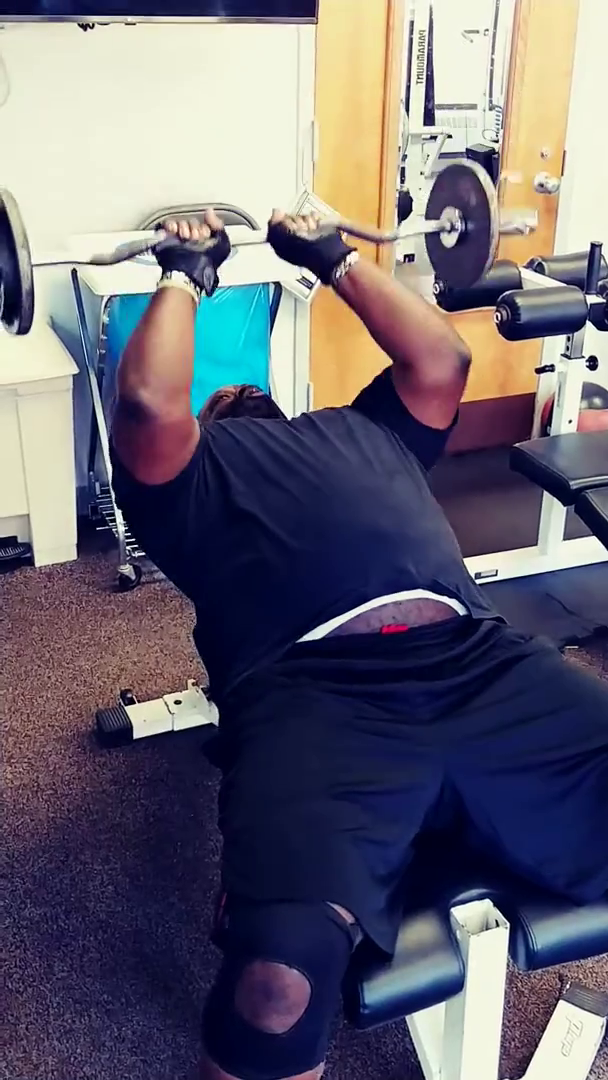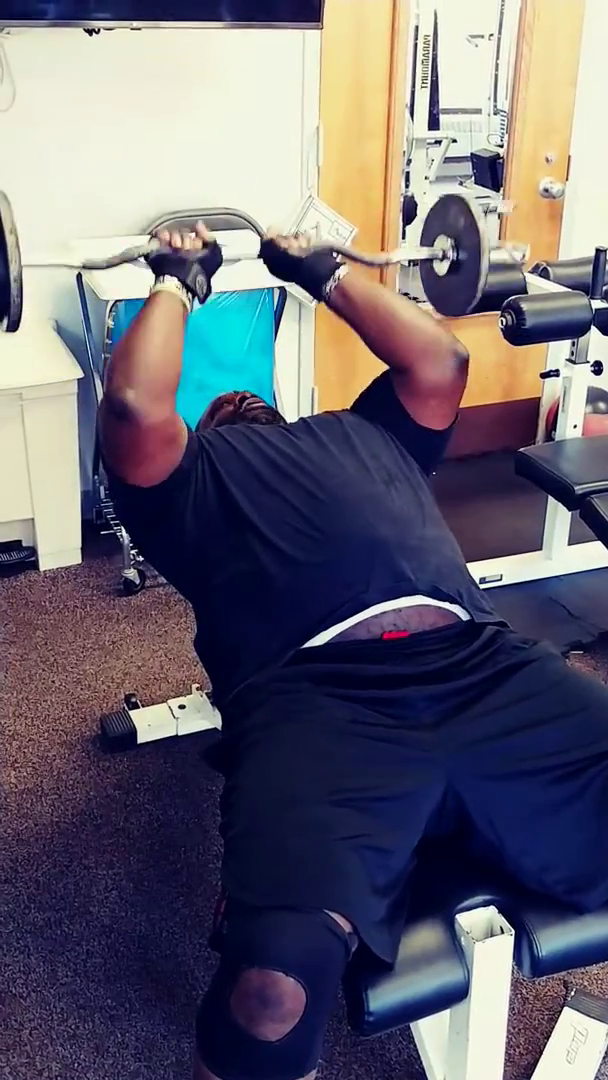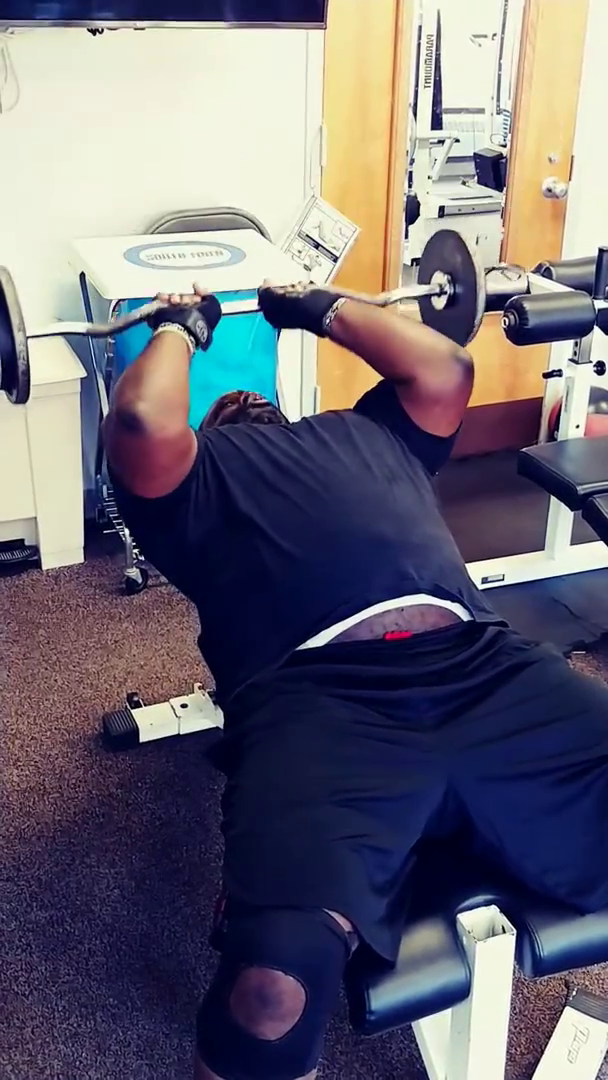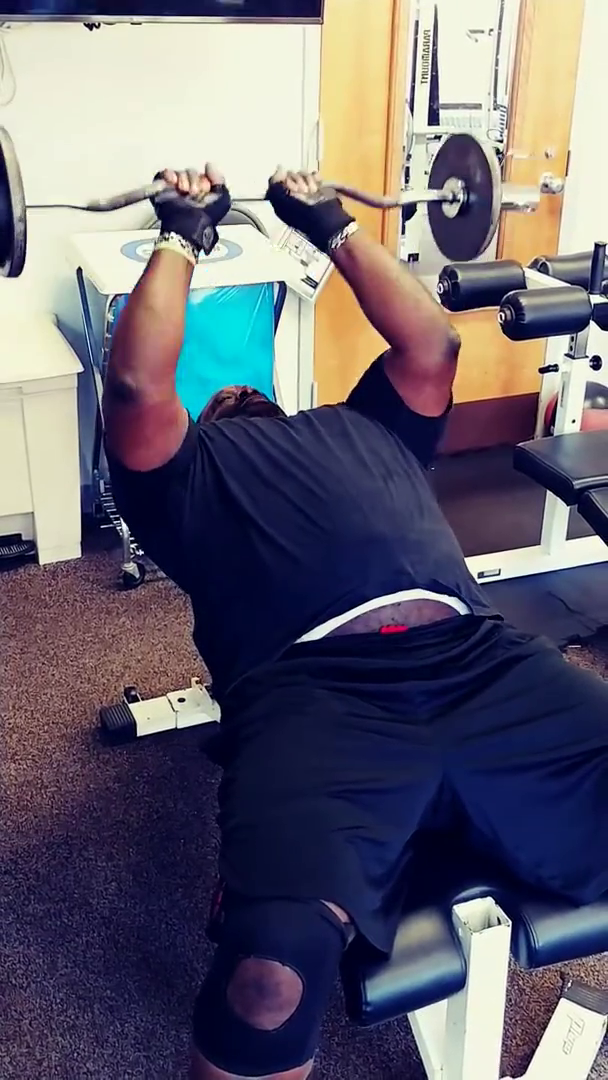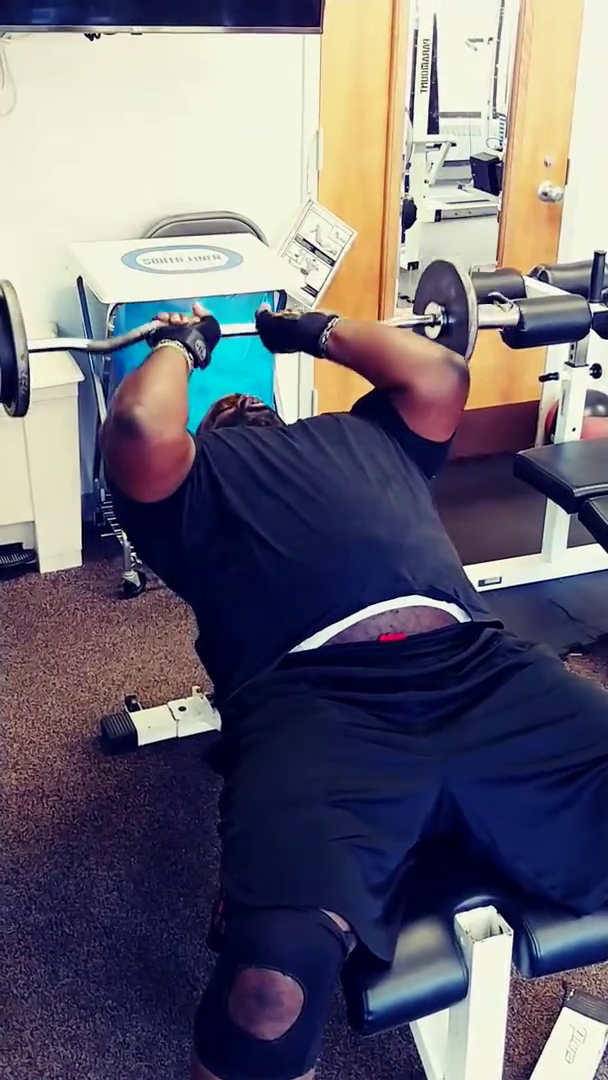
dt=1s
person 1, frame 1
left shoulder: (359, 427)
right shoulder: (190, 469)
left elbow: (440, 362)
right elbow: (146, 406)
left wrist: (333, 257)
right wrist: (184, 278)
left hip: (481, 661)
right hip: (313, 696)
right knee: (278, 972)
person 1, frame 2
left shoulder: (359, 432)
right shoulder: (193, 477)
left elbow: (439, 362)
right elbow: (135, 408)
left wrist: (325, 275)
right wrist: (175, 284)
left hip: (481, 666)
right hip: (315, 700)
right knee: (274, 981)
person 1, frame 3
left shoulder: (364, 430)
right shoulder: (196, 471)
left elbow: (445, 370)
right elbow: (141, 427)
left wrist: (325, 311)
right wrist: (180, 330)
left hip: (483, 665)
right hip: (318, 698)
right knee: (273, 980)
person 1, frame 4
left shoulder: (362, 427)
right shoulder: (192, 472)
left elbow: (429, 347)
right elbow: (138, 386)
left wrist: (334, 227)
right wrist: (179, 239)
left hip: (479, 661)
right hip: (315, 692)
right knee: (272, 970)
person 1, frame 5
left shoulder: (359, 432)
right shoulder: (195, 472)
left elbow: (440, 375)
right elbow: (137, 434)
left wrist: (321, 333)
right wrist: (179, 347)
left hip: (478, 666)
right hip: (314, 698)
right knee: (271, 980)
